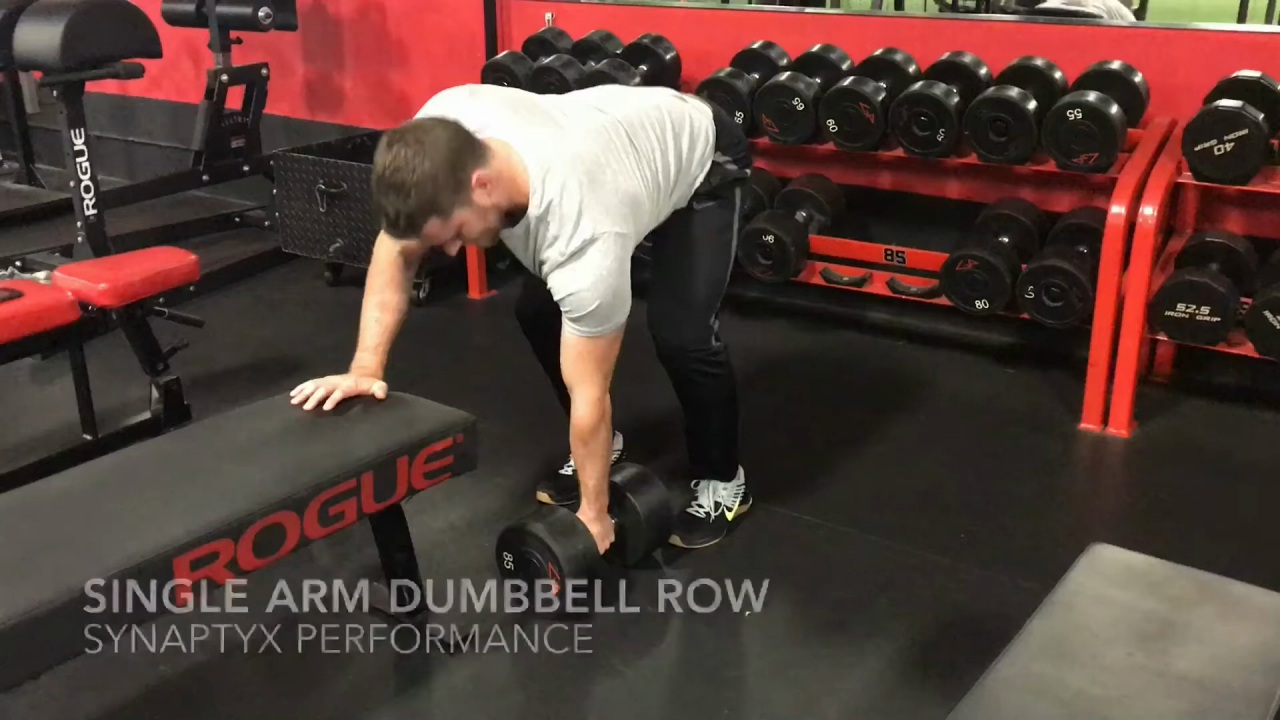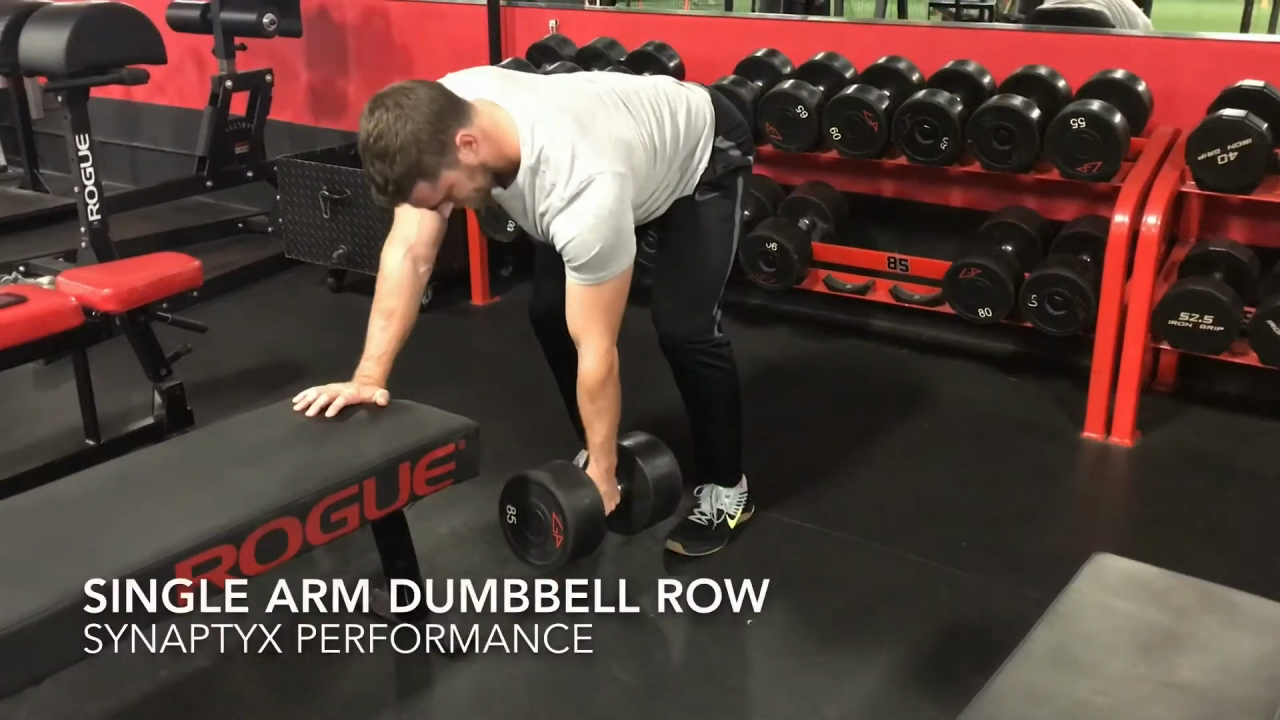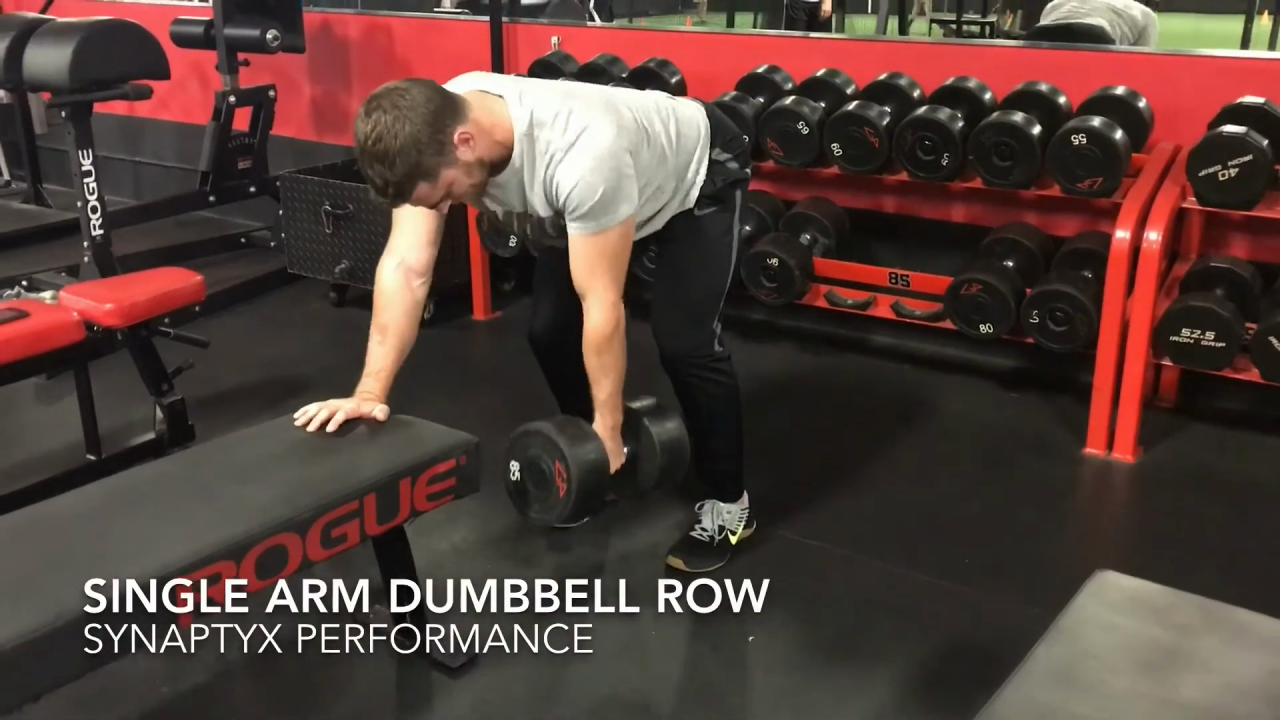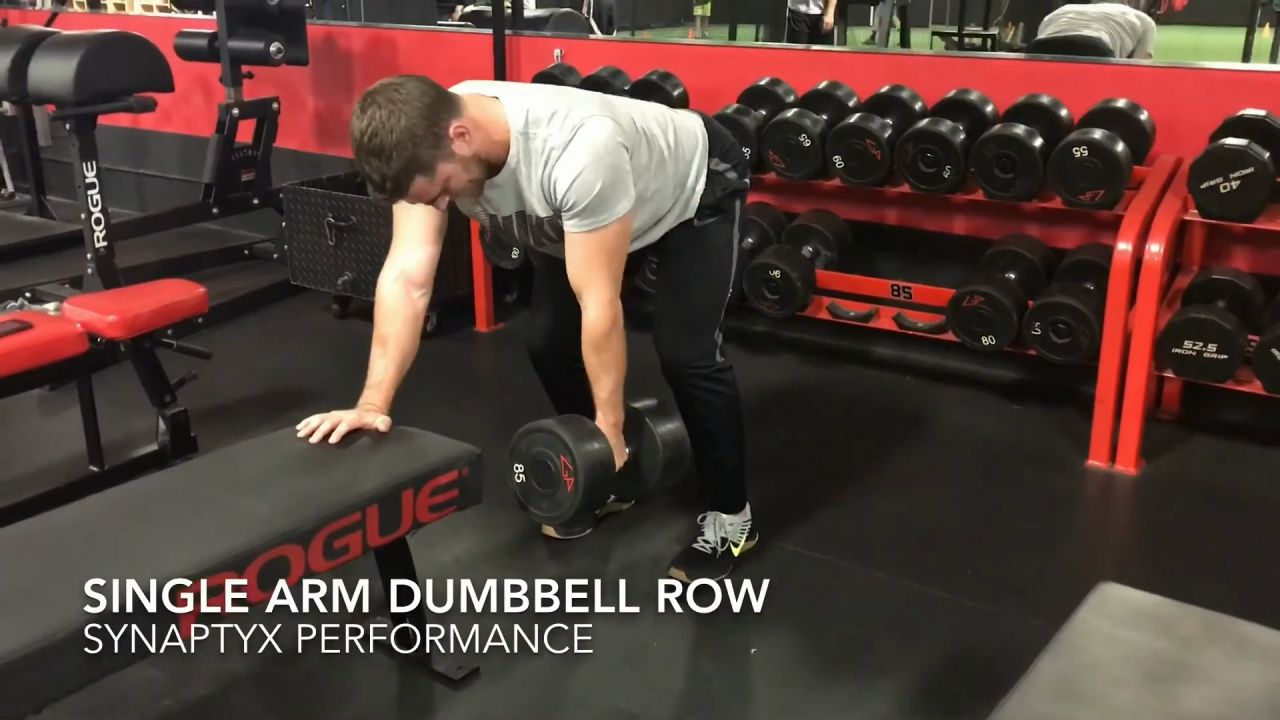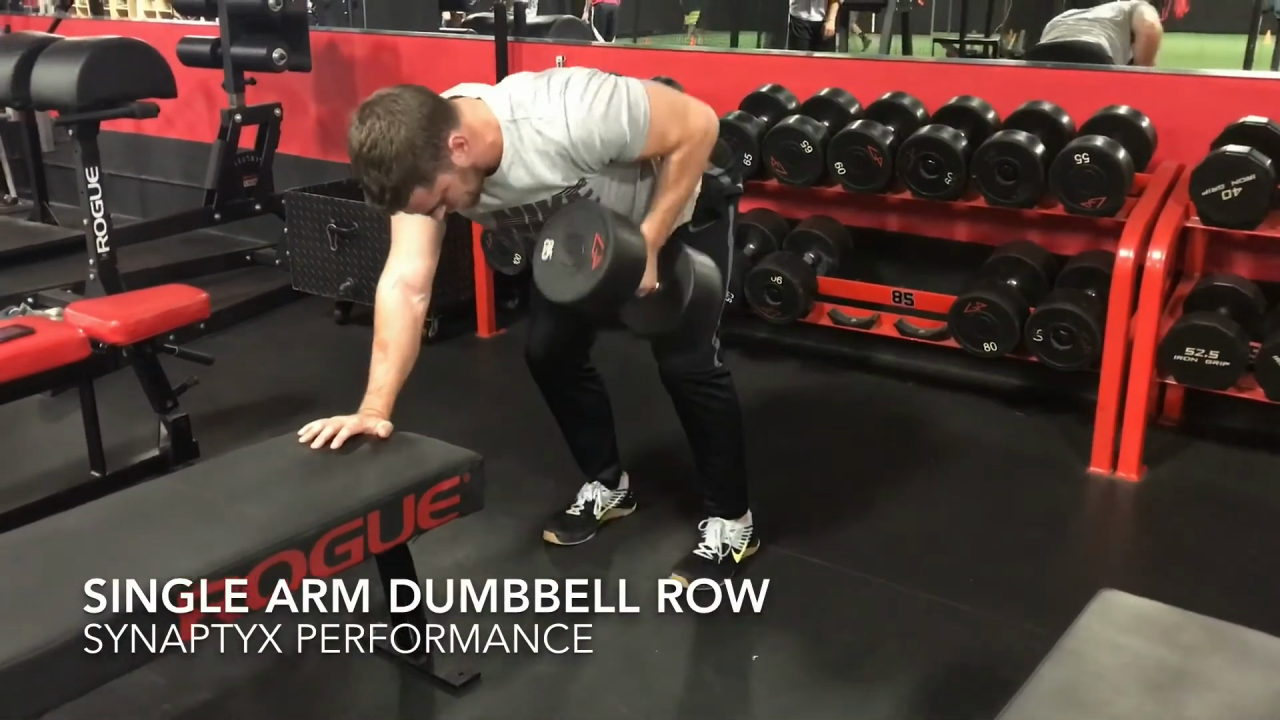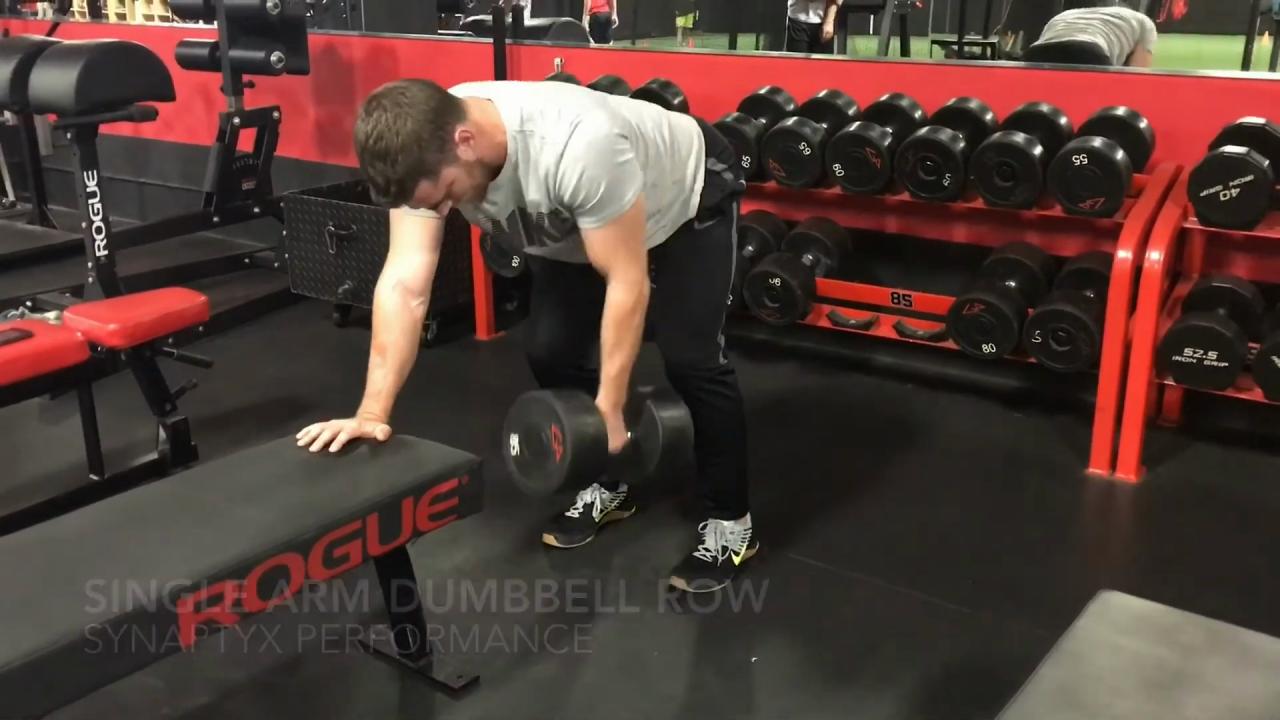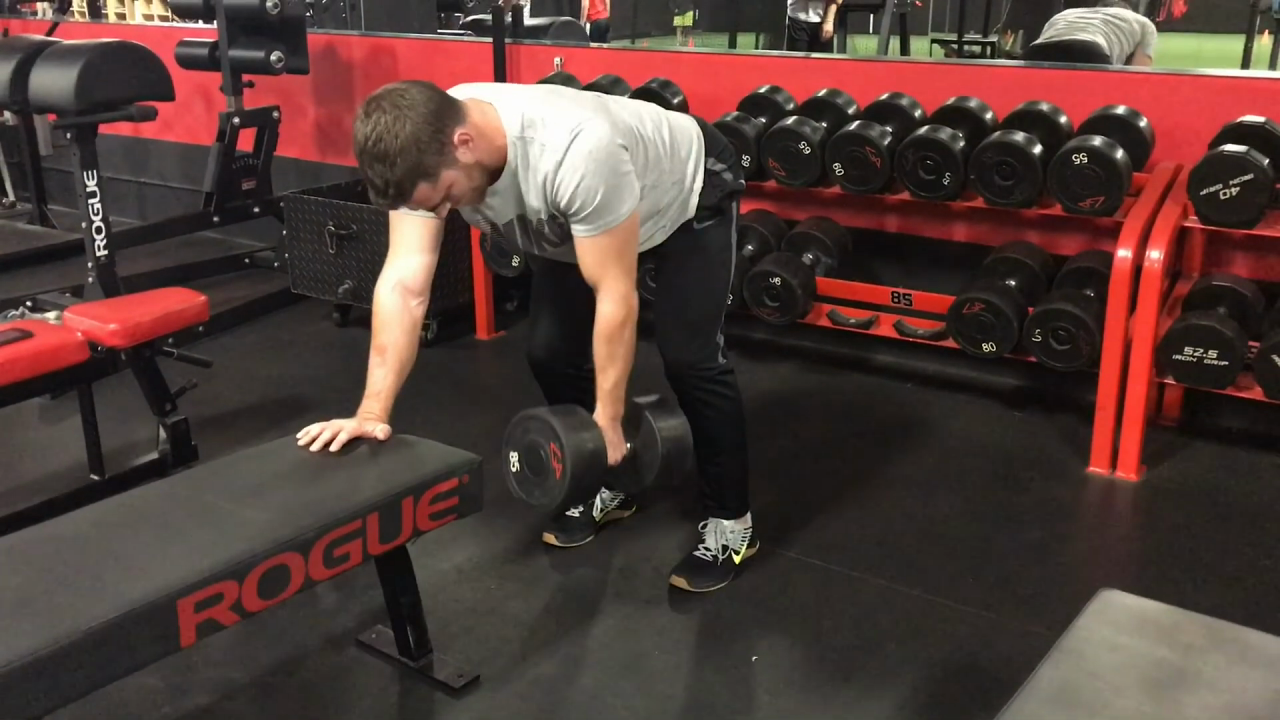
dt=0.7s
person 1, frame 1
left shoulder: (585, 237)
right shoulder: (442, 130)
left elbow: (588, 394)
right elbow: (398, 245)
left wrist: (594, 512)
right wrist: (366, 367)
left hip: (701, 159)
right hip: (624, 130)
left knee: (680, 335)
right knee: (537, 313)
left ankle: (721, 481)
right ankle: (602, 445)
person 1, frame 2
left shoulder: (583, 187)
right shoulder: (437, 118)
left elbow: (596, 349)
right elbow: (409, 252)
left wrist: (603, 474)
right wrist: (369, 377)
left hip: (702, 151)
right hip: (629, 131)
left knee: (683, 328)
right knee: (549, 314)
left ankle: (726, 487)
right ankle: (599, 446)
person 1, frame 3
left shoulder: (581, 152)
right shoulder: (431, 129)
left elbow: (602, 306)
right elbow: (406, 266)
left wrist: (607, 429)
right wrist: (370, 391)
left hip: (698, 170)
left knee: (683, 343)
right knee: (550, 332)
left ankle: (728, 503)
person 1, frame 4
left shoulder: (577, 150)
right shoulder: (424, 145)
left elbow: (600, 303)
right elbow: (407, 276)
left wrist: (610, 428)
right wrist: (373, 403)
left hip: (696, 185)
left knee: (685, 354)
right knee: (549, 345)
left ankle: (730, 517)
person 1, frame 5
left shoulder: (572, 115)
right shoulder: (421, 152)
left elbow: (698, 126)
right elbow: (406, 284)
left wrist: (646, 245)
right wrist: (374, 409)
left hip: (684, 199)
left knee: (685, 362)
right knee: (548, 352)
left ankle: (731, 522)
right ankle: (607, 484)
person 1, frame 6
left shoulder: (576, 147)
right shoulder: (425, 150)
left elbow: (628, 282)
right elbow: (405, 284)
left wrist: (610, 407)
right wrist: (373, 412)
left hip: (688, 194)
left knee: (689, 359)
right knee: (550, 352)
left ankle: (731, 523)
right ankle: (606, 488)
person 1, frame 7
left shoulder: (576, 153)
right shoulder: (423, 153)
left elbow: (615, 296)
right elbow: (404, 284)
left wrist: (607, 420)
right wrist: (372, 412)
left hip: (688, 192)
left knee: (687, 358)
right knee: (550, 353)
left ankle: (731, 522)
right ankle: (606, 488)
